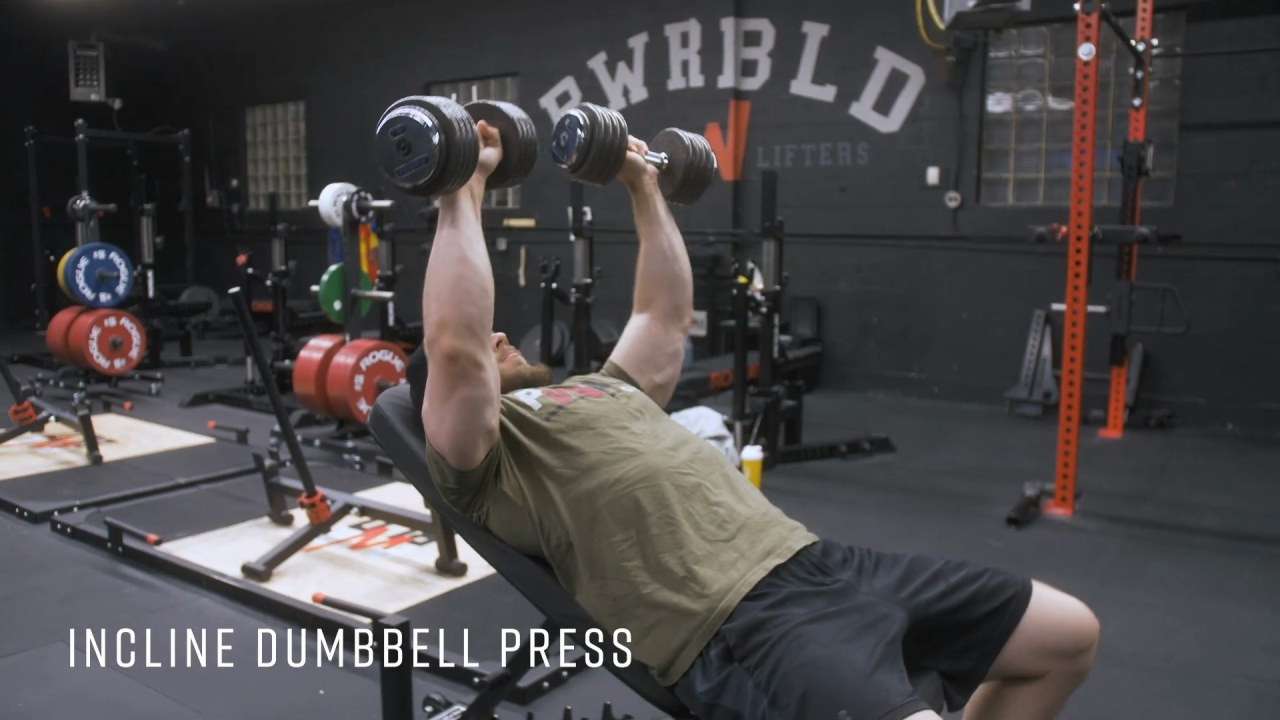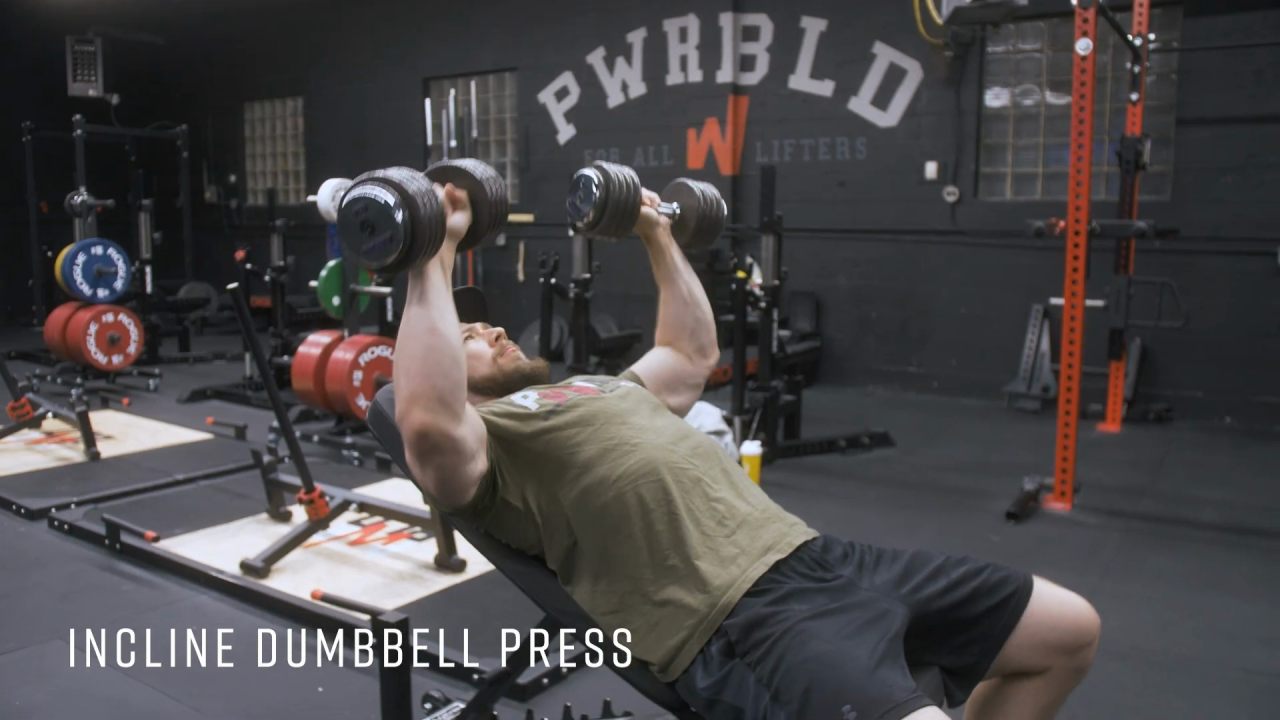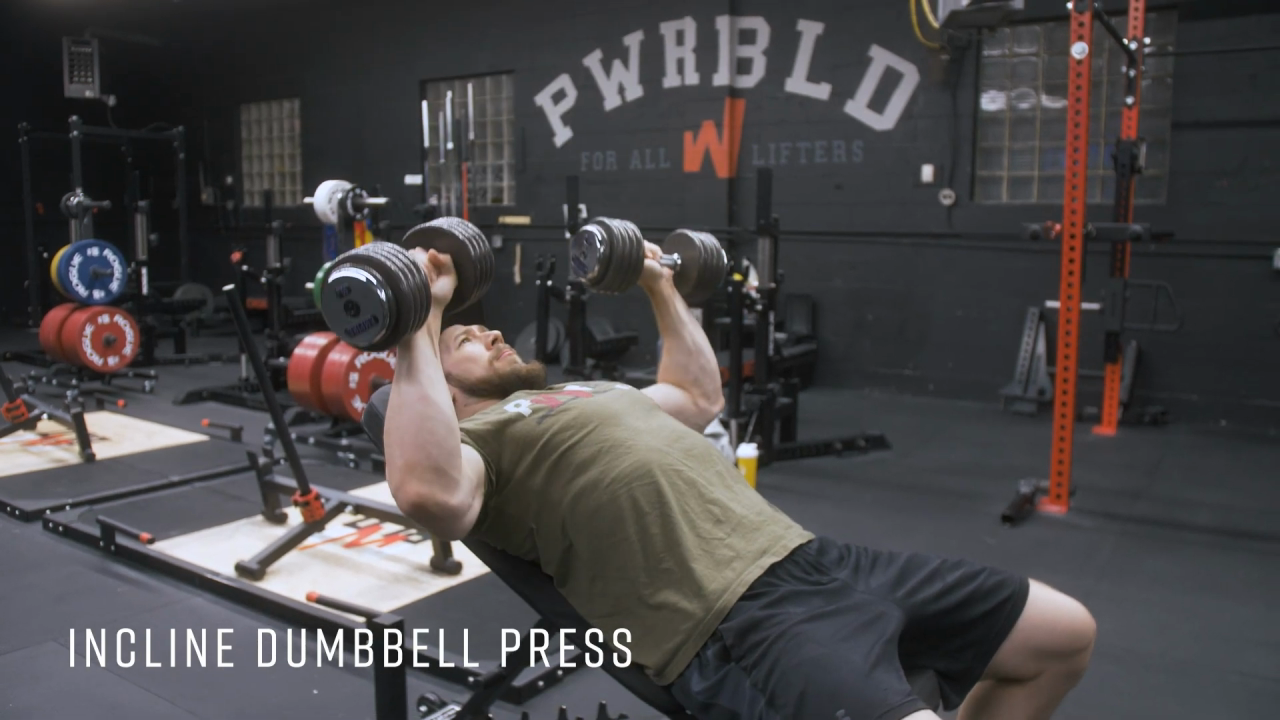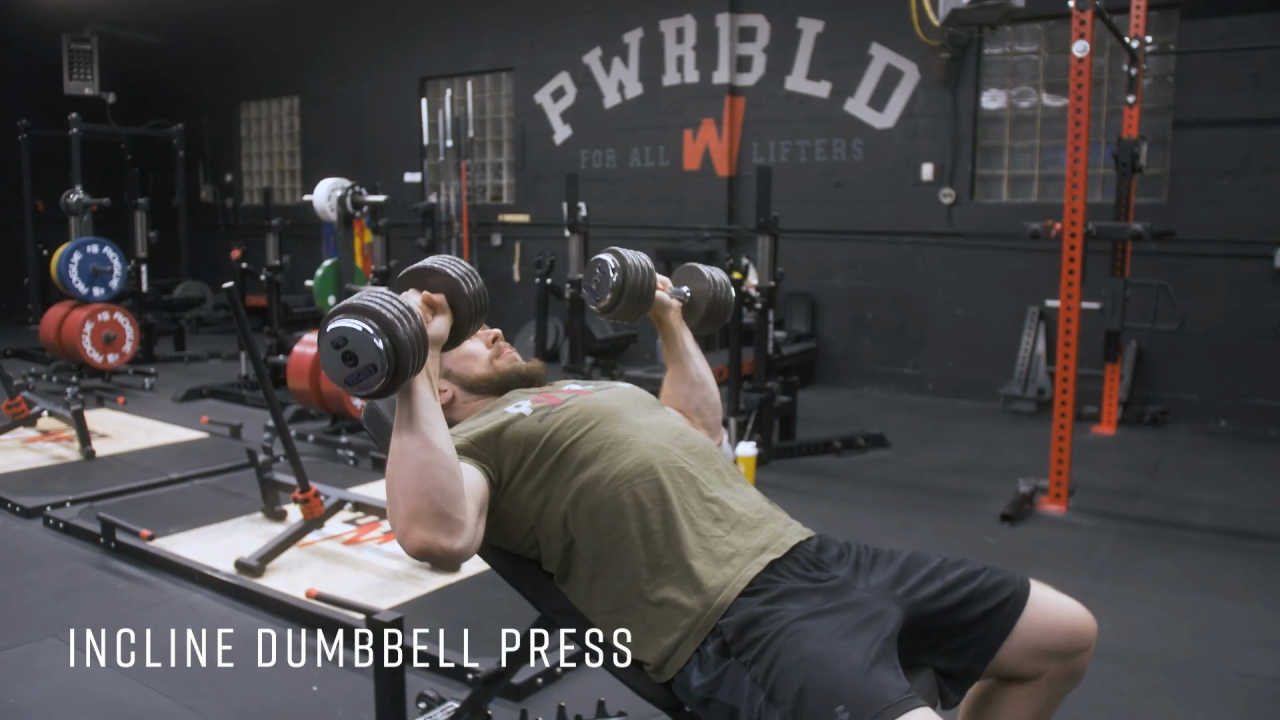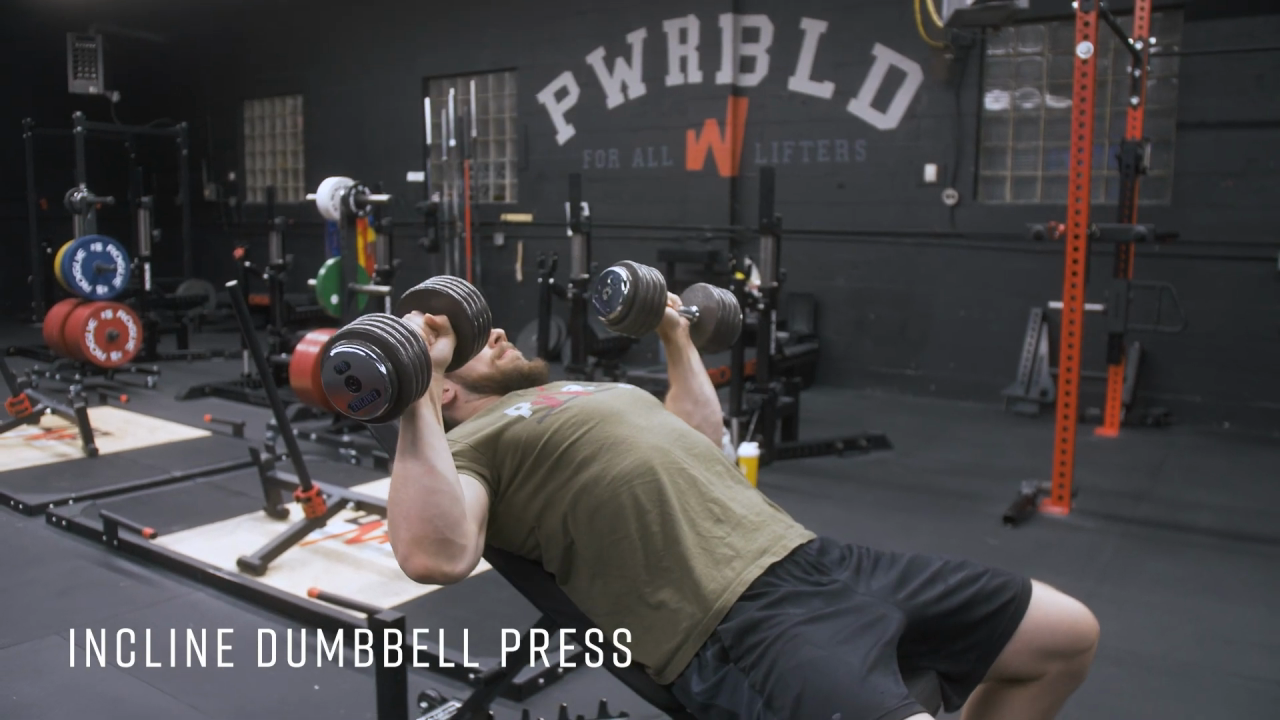
dt=0.3s
person 1, frame 1
left shoulder: (599, 395)
right shoulder: (484, 458)
left elbow: (665, 314)
right elbow: (455, 345)
left wrist: (643, 188)
right wrist: (464, 192)
left hip: (811, 562)
right hip: (737, 627)
left knee: (1068, 636)
person 1, frame 2
left shoulder: (596, 388)
right shoulder: (481, 438)
left elbow: (696, 354)
right elbow: (428, 425)
left wrist: (657, 237)
right wrist: (433, 257)
left hip: (812, 556)
right hip: (740, 623)
left knee: (1069, 633)
person 1, frame 3
left shoulder: (580, 398)
right shoulder: (475, 444)
left elbow: (701, 397)
right elbow: (430, 492)
left wrist: (661, 288)
right wrist: (419, 324)
left hip: (804, 559)
right hip: (735, 624)
left knee: (1065, 636)
person 1, frame 4
left shoulder: (579, 396)
right shoulder: (471, 446)
left elbow: (702, 428)
right elbow: (435, 534)
left wrist: (670, 320)
right wrist: (413, 362)
left hip: (807, 558)
right hip: (734, 620)
left knee: (1065, 637)
person 1, frame 5
left shoulder: (582, 397)
right shoulder: (471, 450)
right elbow: (434, 555)
left wrist: (678, 337)
right wrist: (416, 383)
left hip: (810, 559)
right hip: (738, 623)
left knee: (1067, 637)
